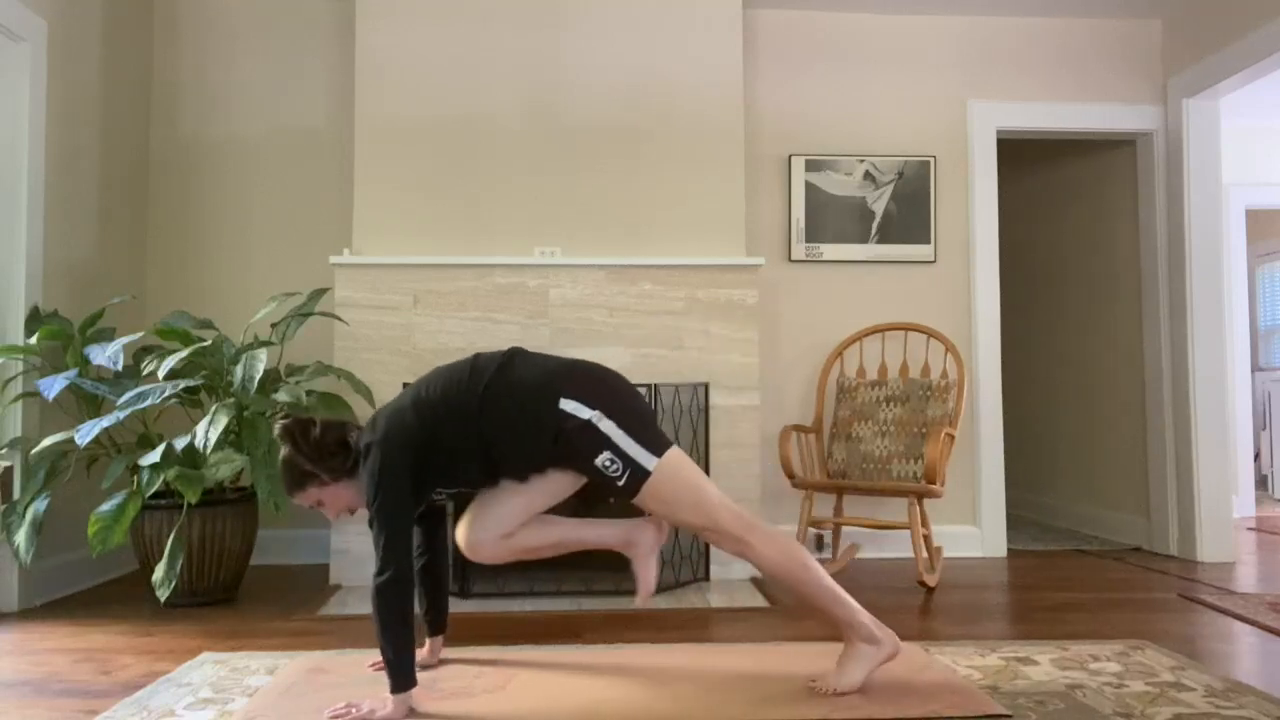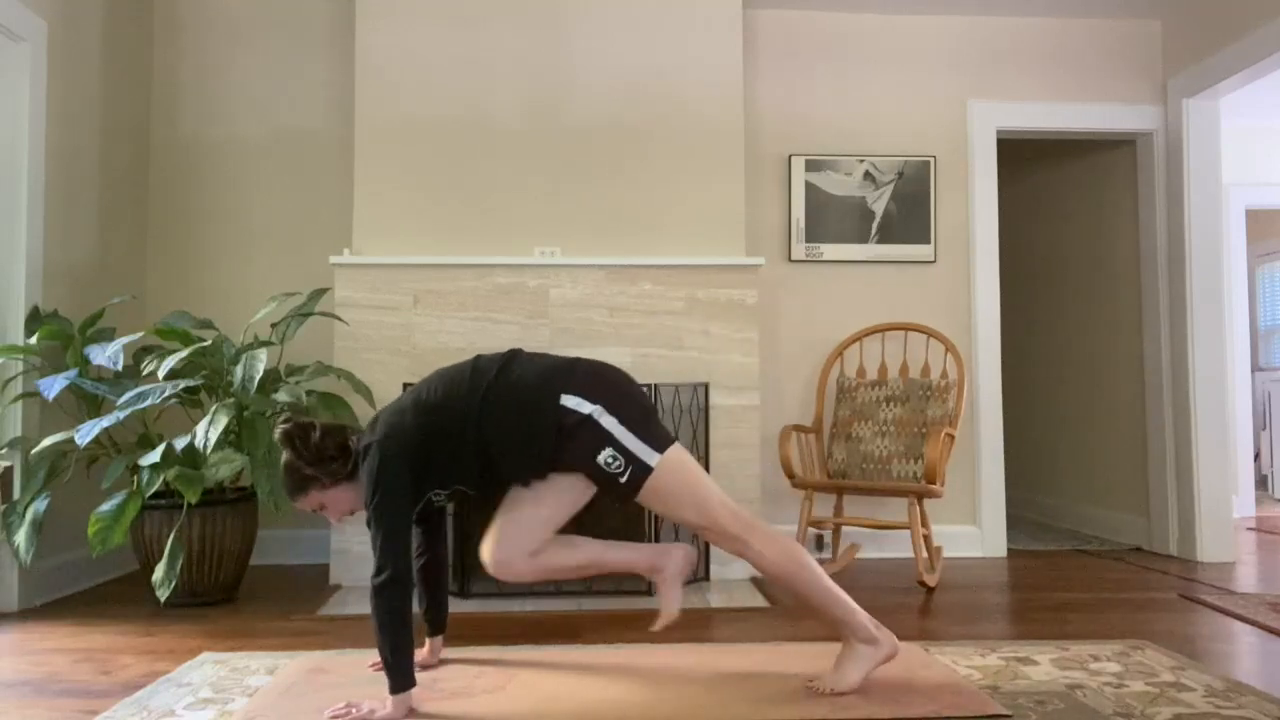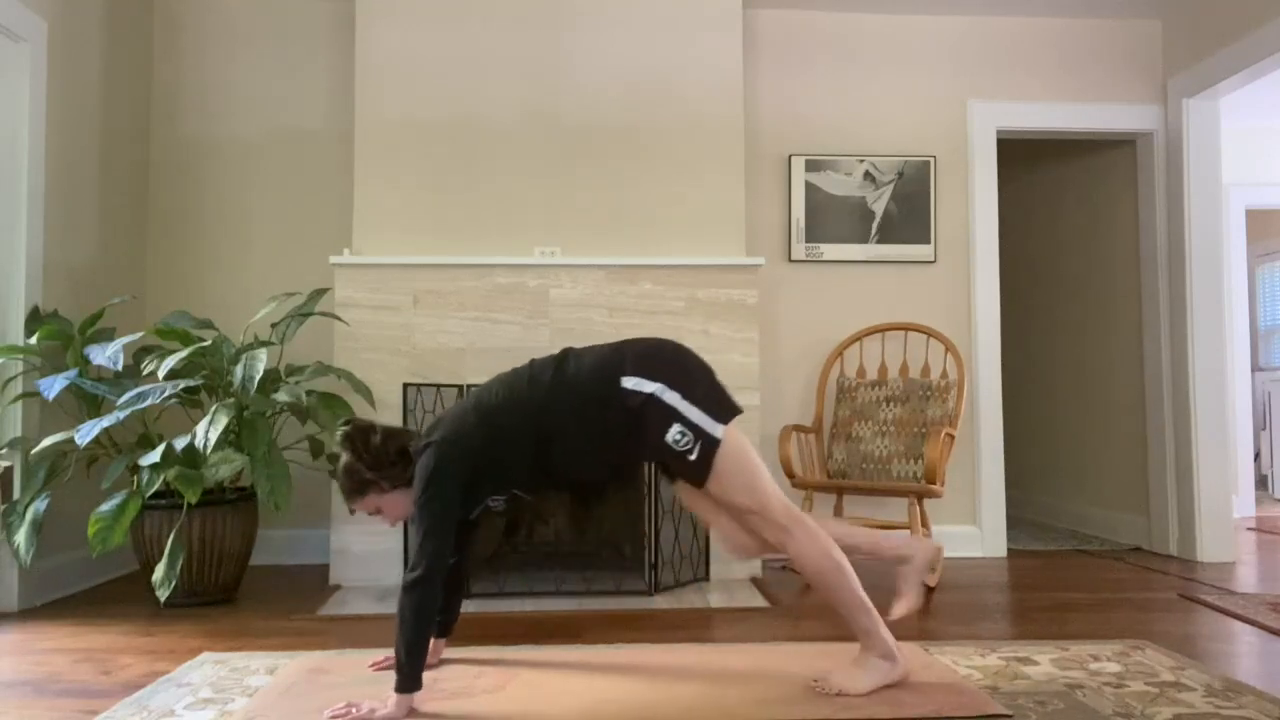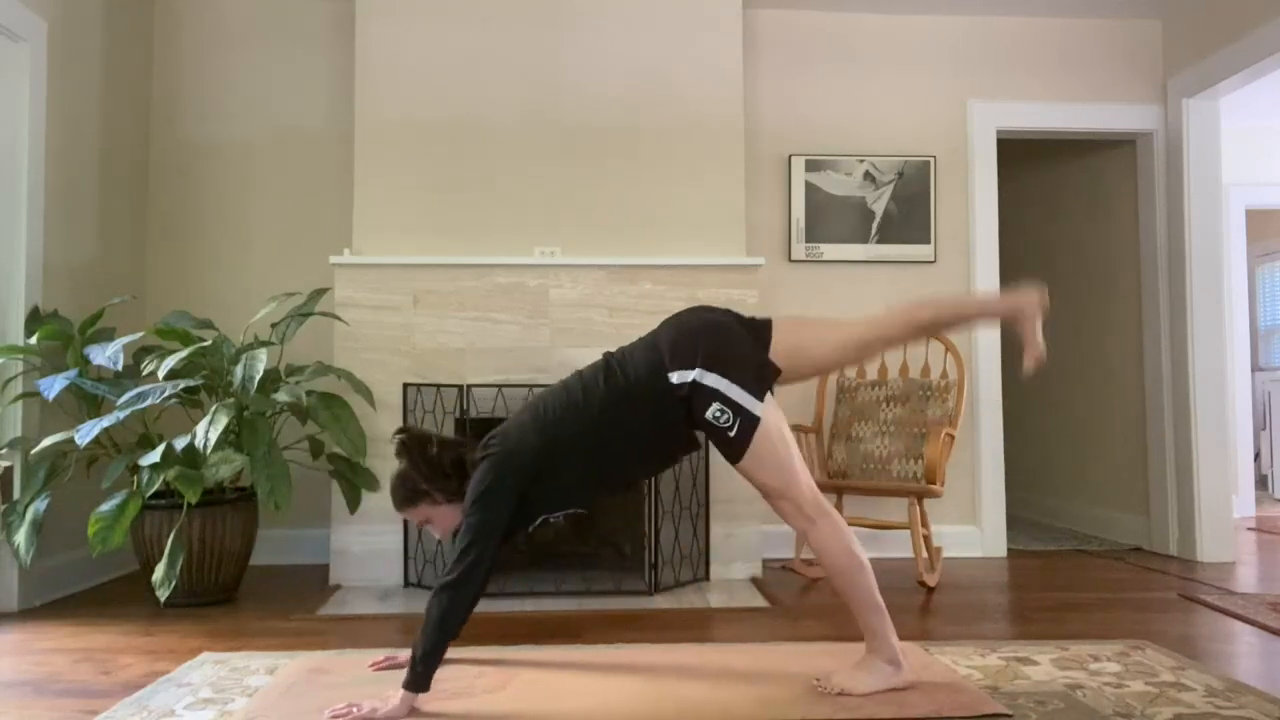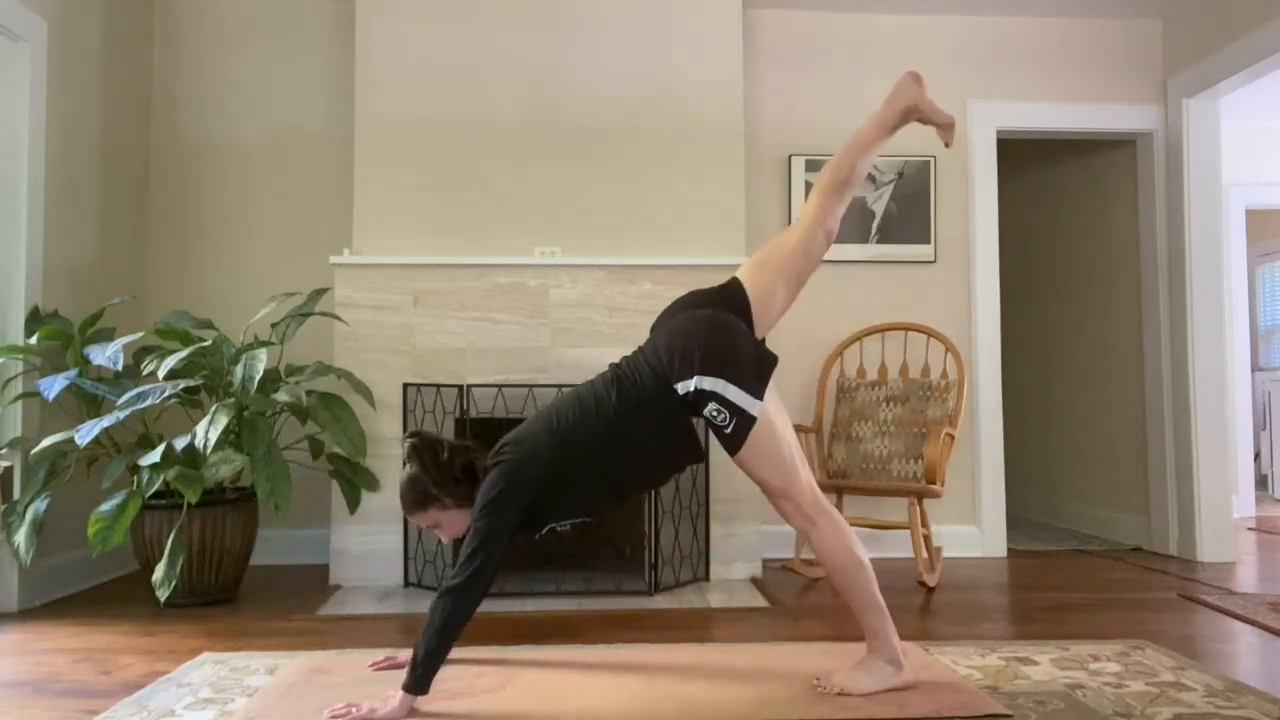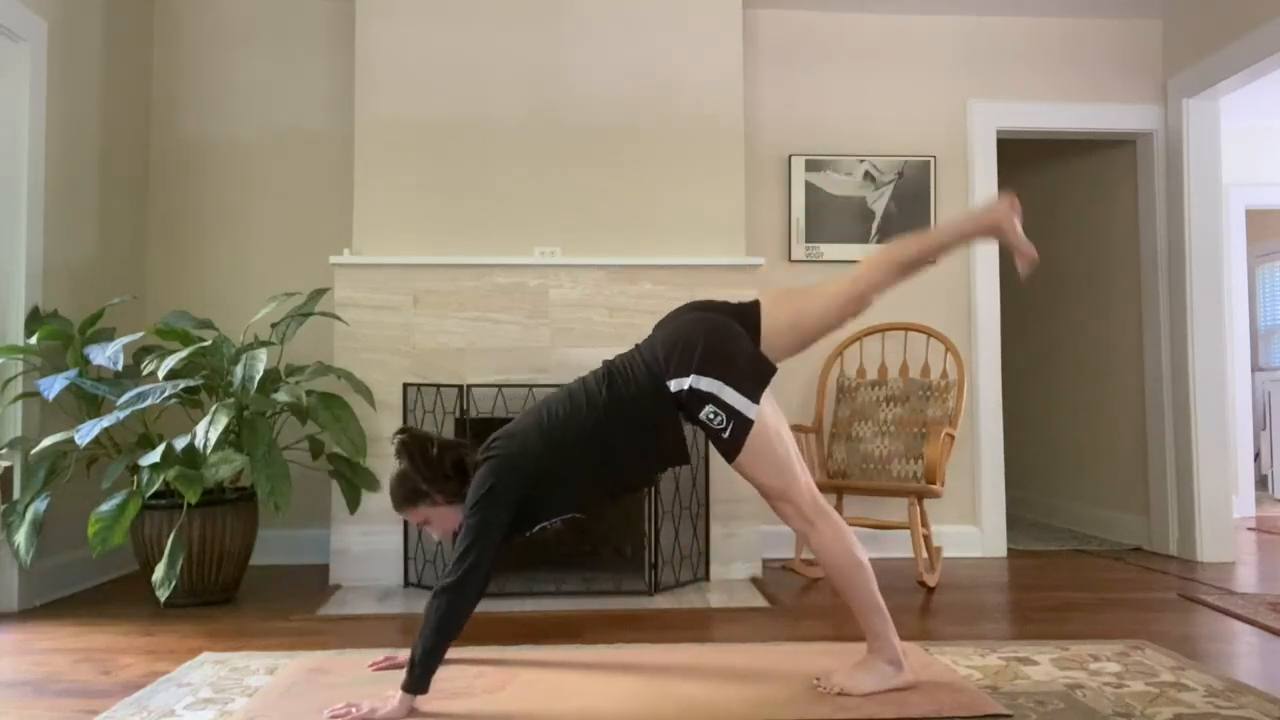
dt=0.3s
person 1, frame 1
left shoulder: (382, 455)
right shoulder: (396, 447)
left elbow: (391, 573)
left hip: (579, 408)
right hip: (563, 418)
left knee: (723, 523)
right knee: (478, 537)
left ankle: (867, 635)
right ankle: (630, 535)
person 1, frame 2
left shoulder: (381, 460)
right shoulder: (403, 453)
left elbow: (390, 575)
right elbow: (427, 543)
right wrist: (432, 639)
left hip: (583, 406)
right hip: (569, 420)
left knee: (726, 524)
right knee: (506, 557)
left ankle: (866, 637)
right ankle: (657, 561)
person 1, frame 3
left shoulder: (438, 462)
right shoulder: (450, 460)
left elbow: (425, 573)
right elbow: (456, 549)
right wrist: (435, 641)
left hip: (645, 388)
right hip: (637, 398)
left knee: (773, 517)
right knee: (750, 532)
left ankle: (881, 651)
right ankle: (904, 550)
person 1, frame 4
left shoulder: (496, 475)
right shoulder: (492, 465)
left elbow: (460, 591)
right elbow: (464, 588)
right wrist: (425, 646)
left hip: (691, 370)
right hip: (689, 359)
left knee: (808, 513)
right knee: (864, 339)
left ankle: (886, 657)
right ankle: (1008, 306)
person 1, frame 5
left shoulder: (507, 485)
right shoulder: (497, 475)
left elbow: (465, 586)
right elbow: (466, 578)
right wrist: (423, 646)
left hip: (701, 366)
right hip: (695, 343)
left knee: (804, 508)
right knee: (816, 223)
left ankle: (886, 657)
right ankle: (902, 104)
person 1, frame 6
left shoulder: (496, 480)
right shoulder: (502, 475)
left elbow: (460, 584)
right elbow: (464, 579)
right wrist: (426, 638)
left hip: (696, 373)
right hip: (694, 346)
left knee: (805, 512)
right knee: (859, 286)
left ankle: (888, 657)
right ankle: (988, 218)
